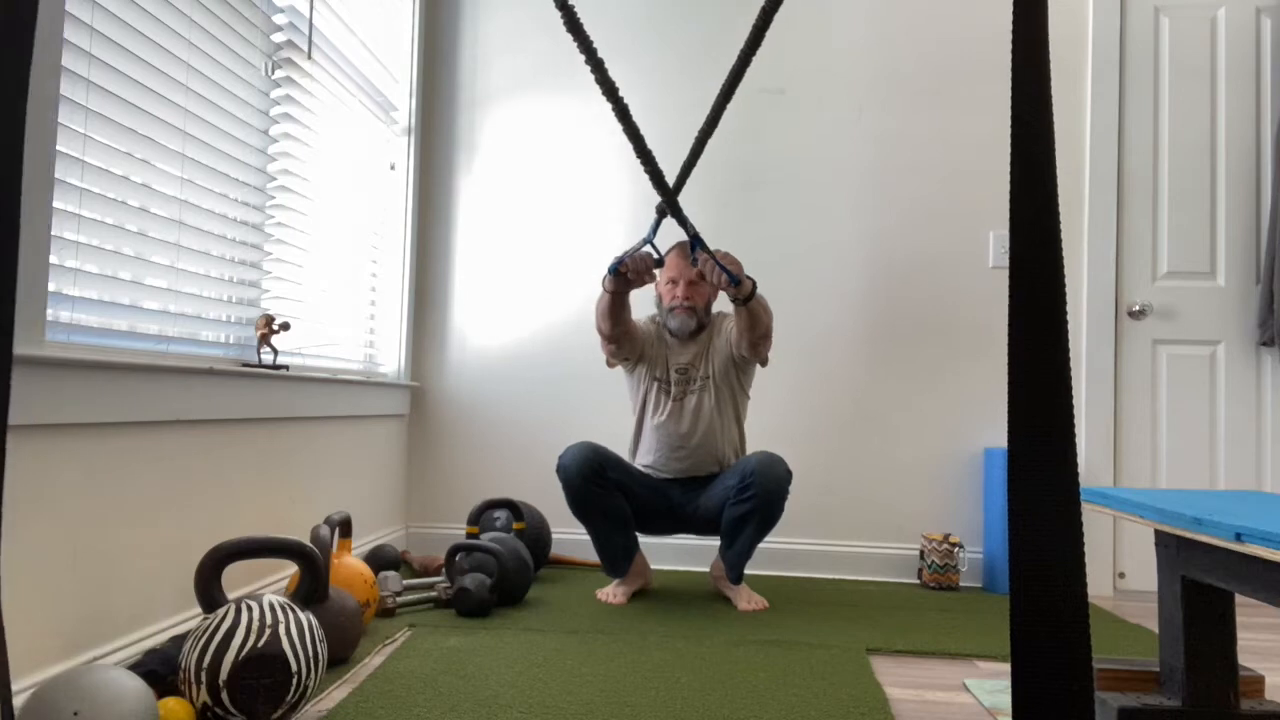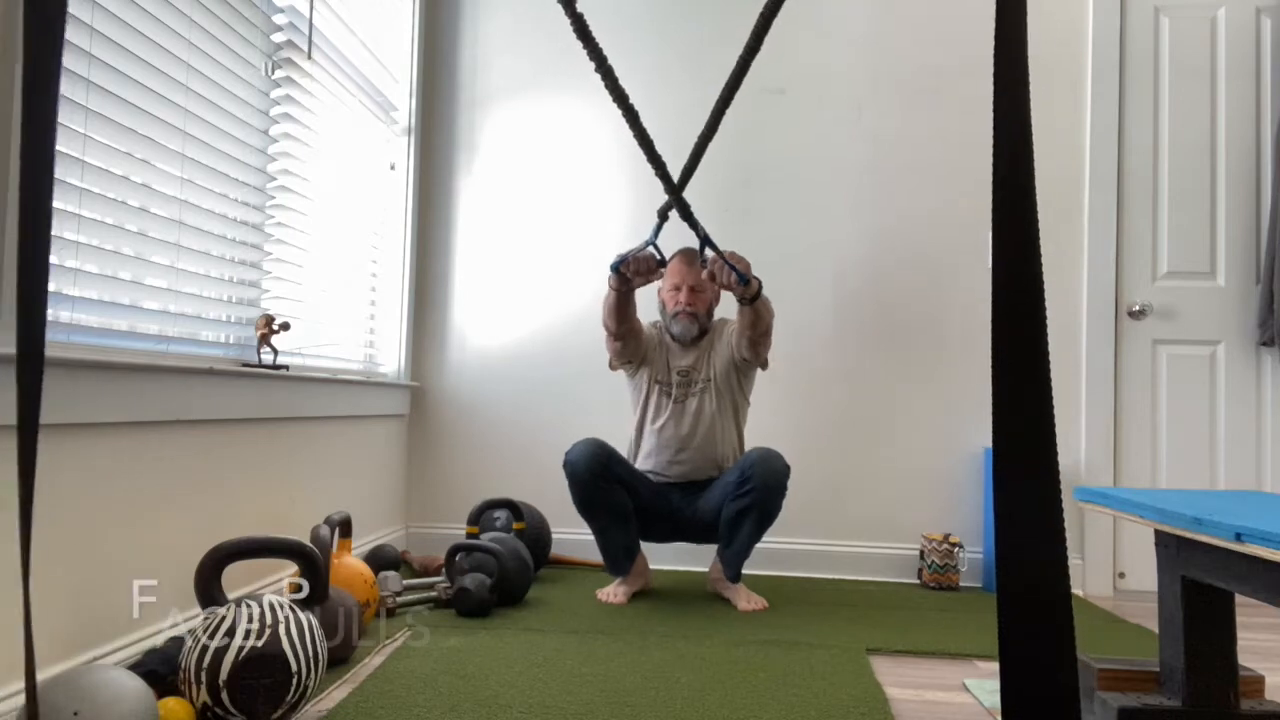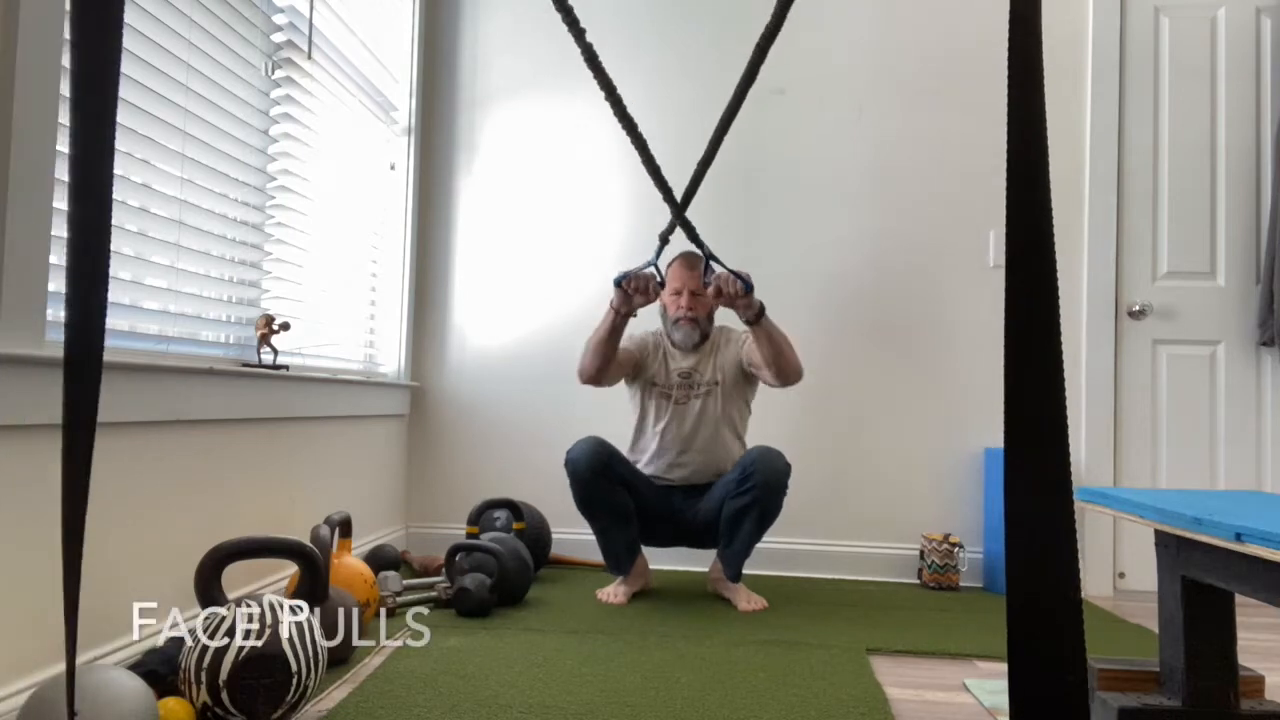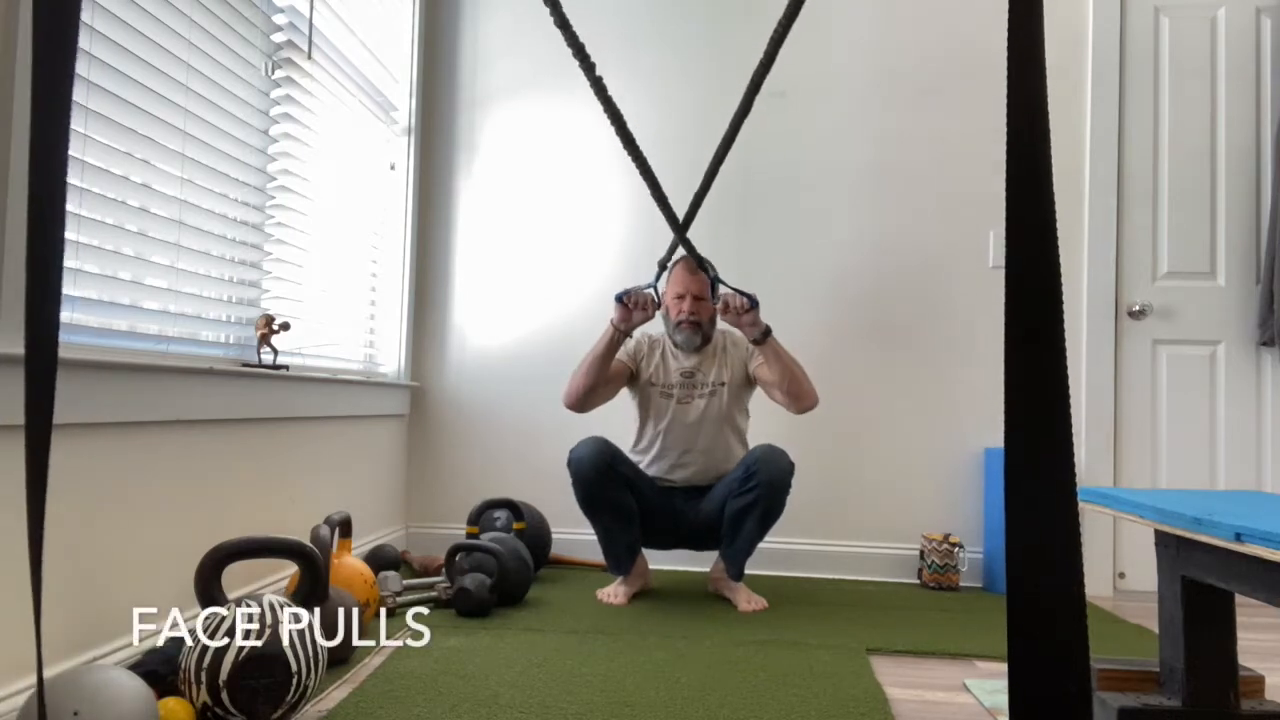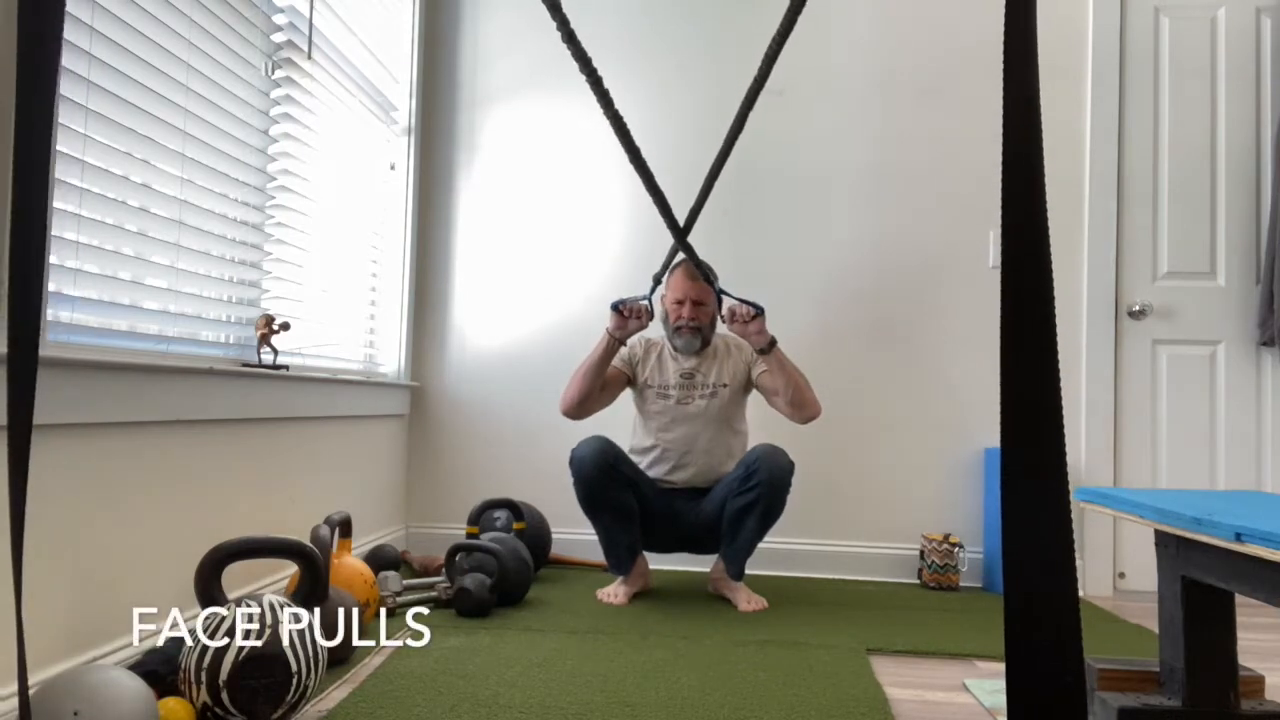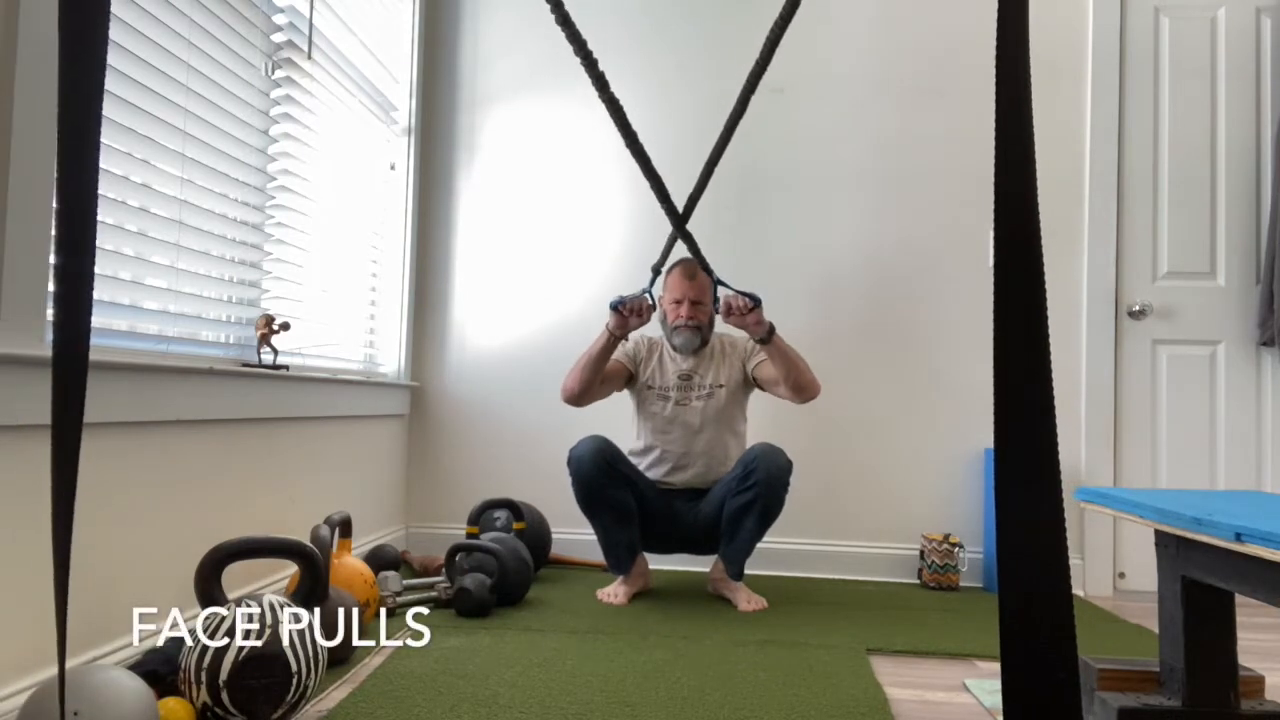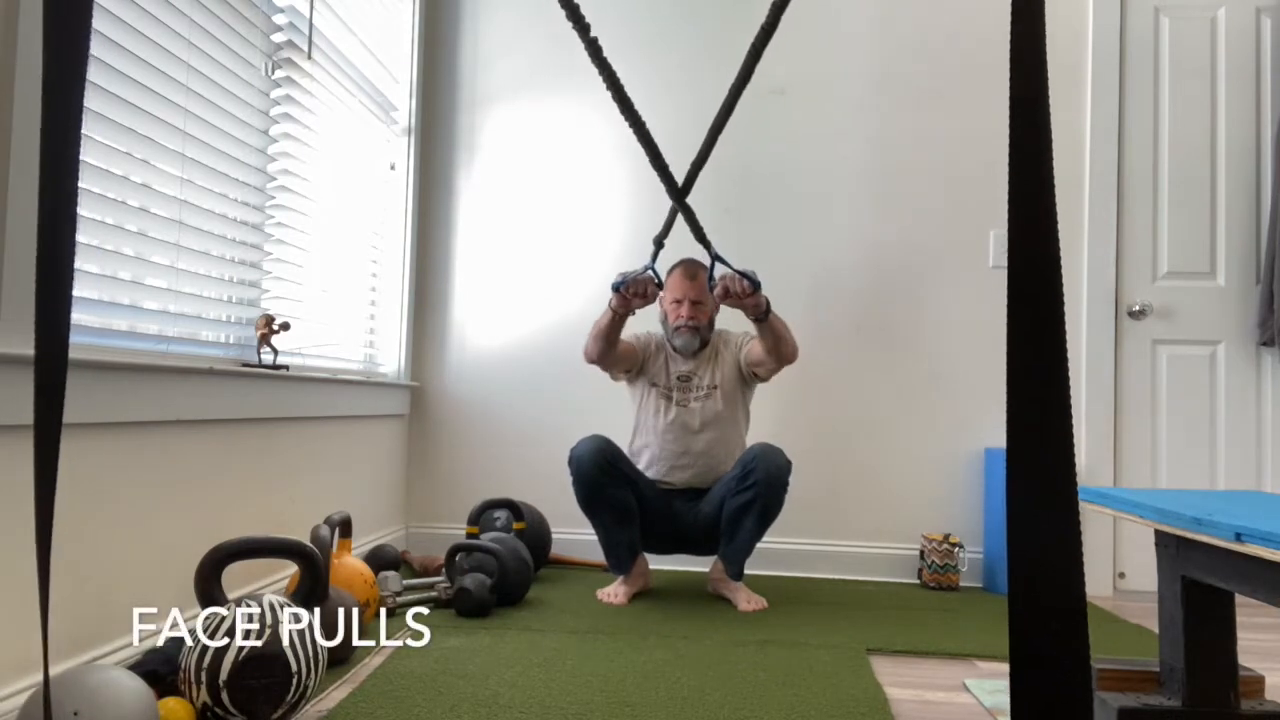
dt=0.4s
person 1, frame 1
left shoulder: (731, 334)
right shoulder: (641, 338)
left elbow: (759, 330)
right elbow: (610, 330)
left wrist: (743, 289)
right wrist: (615, 286)
left hip: (715, 493)
right hip: (649, 491)
left knee: (770, 472)
right knee: (577, 461)
left ankle: (729, 573)
right ankle: (629, 570)
person 1, frame 2
left shoulder: (732, 343)
right shoulder: (643, 345)
left elbow: (758, 330)
right elbow: (617, 327)
left wrist: (748, 290)
right wrist: (621, 286)
left hip: (714, 499)
right hip: (649, 498)
left knee: (767, 466)
right knee: (584, 457)
left ankle: (727, 573)
right ankle: (629, 570)
person 1, frame 3
left shoulder: (737, 346)
right shoulder: (643, 346)
left elbow: (788, 374)
right elbow: (591, 373)
left wrist: (752, 311)
right wrist: (620, 309)
left hip: (714, 504)
right hip: (649, 501)
left knee: (769, 464)
right knee: (586, 455)
left ankle: (727, 574)
right ankle: (630, 570)
person 1, frame 4
left shoulder: (740, 350)
right shoulder: (641, 349)
left elbow: (803, 401)
right elbow: (576, 400)
left wrist: (757, 331)
right wrist: (618, 329)
left hip: (716, 505)
right hip: (651, 503)
left knee: (772, 462)
right knee: (588, 455)
left ankle: (728, 574)
right ankle: (630, 571)
person 1, frame 5
left shoulder: (741, 354)
right shoulder: (639, 353)
left elbow: (805, 410)
right elbow: (572, 407)
left wrist: (763, 342)
right wrist: (613, 337)
left hip: (717, 509)
right hip: (651, 506)
left knee: (773, 461)
right knee: (590, 455)
left ankle: (728, 573)
right ankle: (630, 571)
person 1, frame 6
left shoulder: (739, 352)
right shoulder: (639, 352)
left elbow: (805, 390)
right elbow: (573, 393)
left wrist: (762, 330)
right wrist: (613, 331)
left hip: (715, 509)
right hip: (651, 507)
left knee: (770, 460)
right knee: (588, 453)
left ankle: (727, 574)
right ankle: (630, 571)
person 1, frame 7
left shoulder: (736, 351)
right shoulder: (642, 352)
left elbow: (784, 353)
right elbow: (596, 352)
left wrist: (758, 308)
right wrist: (619, 308)
left hip: (715, 510)
right hip: (649, 508)
left knee: (769, 460)
right knee: (589, 453)
left ankle: (727, 573)
right ankle: (630, 570)
